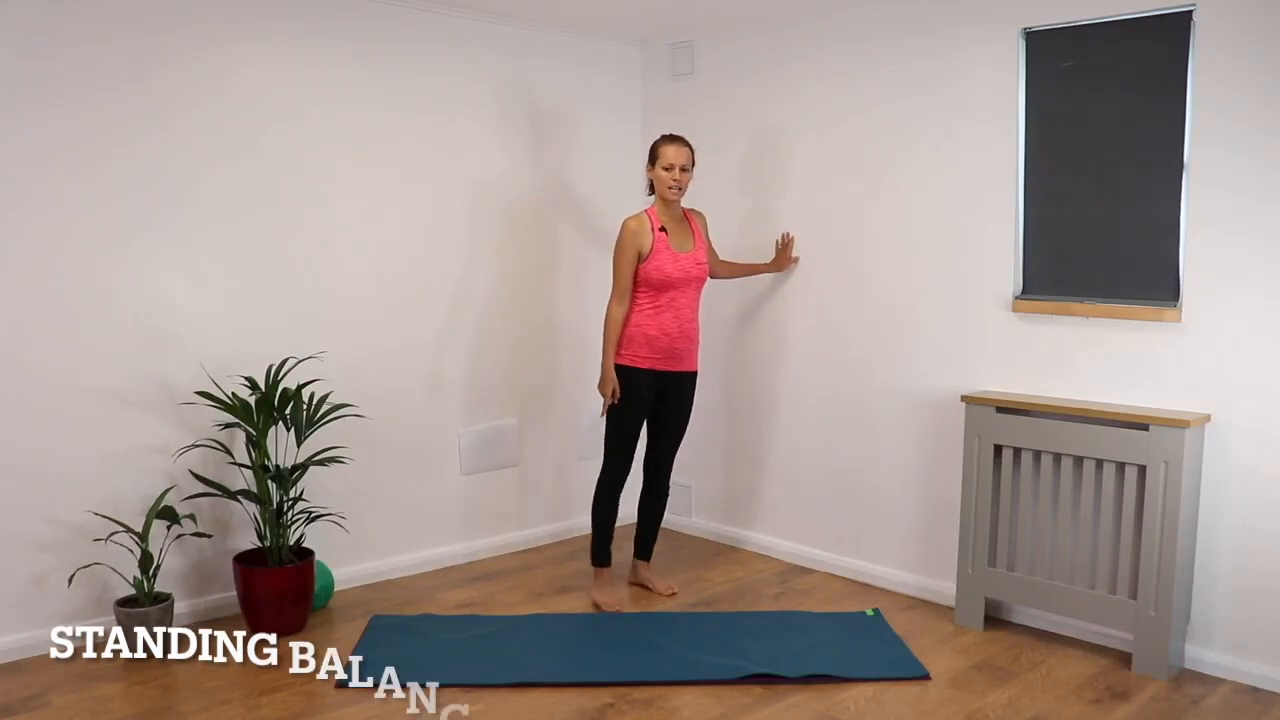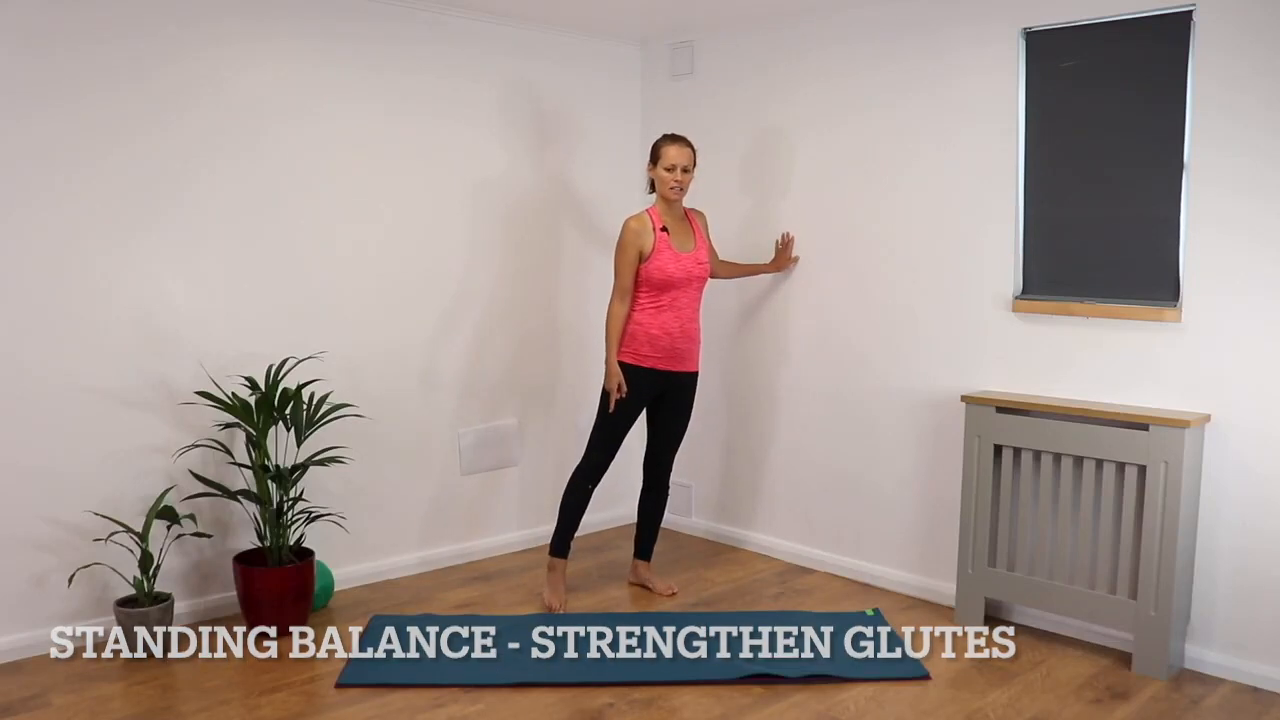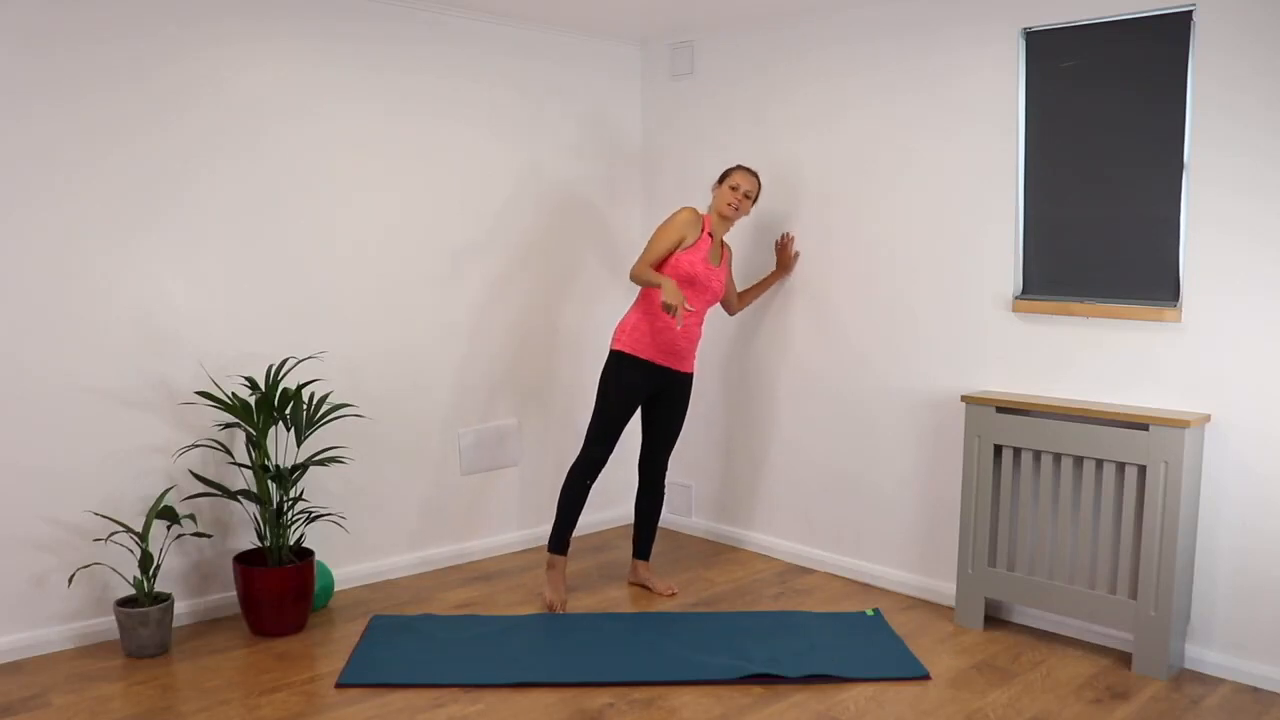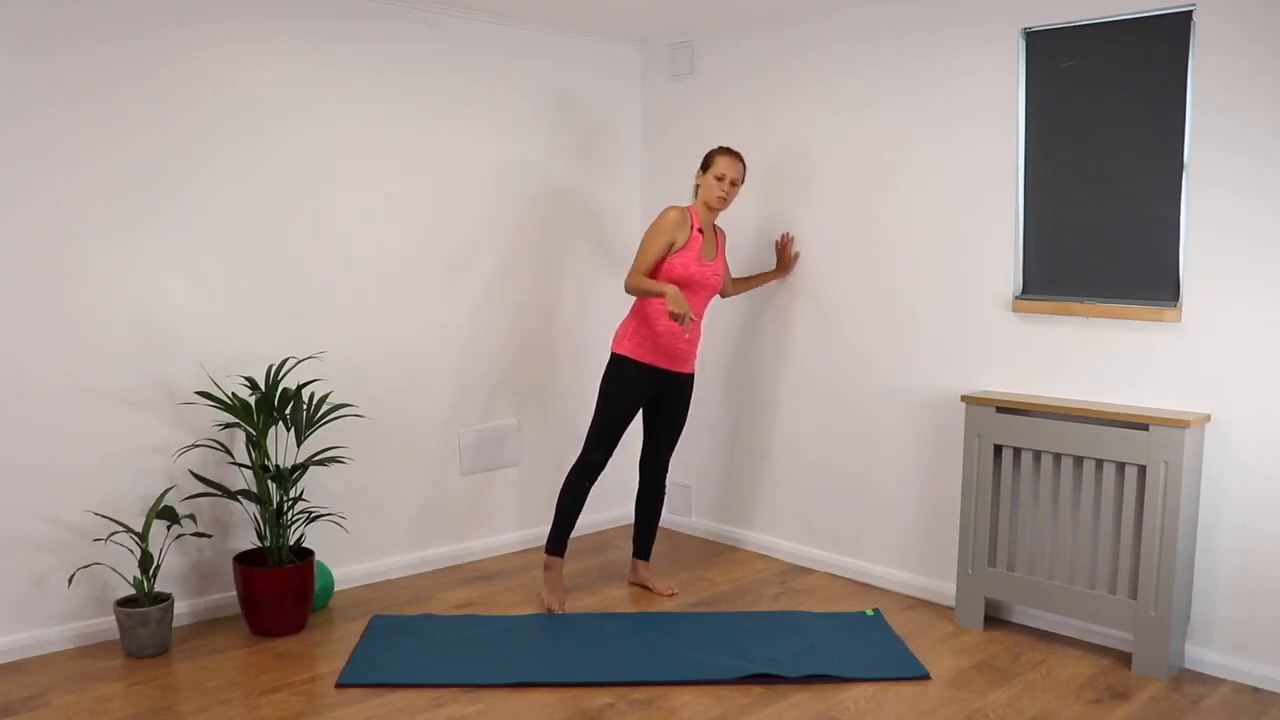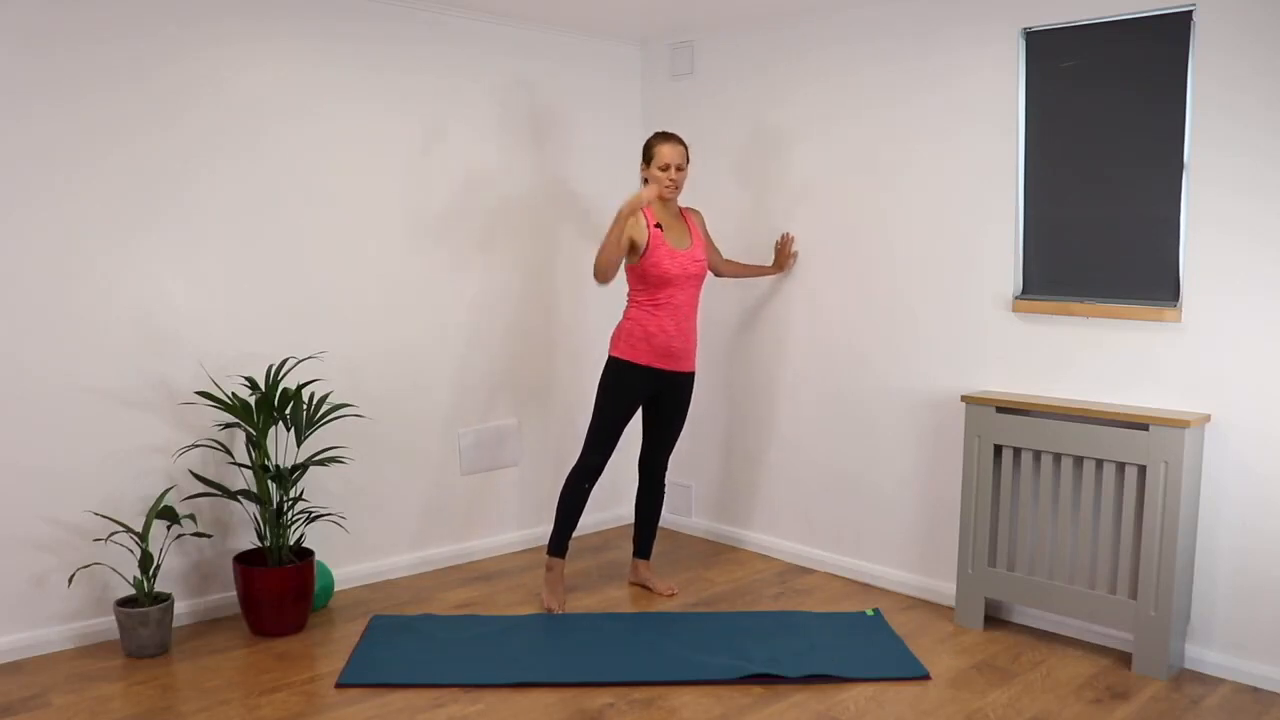
dt=1s
person 1, frame 1
left shoulder: (697, 221)
right shoulder: (636, 228)
left elbow: (713, 268)
right elbow: (619, 300)
left wrist: (771, 265)
right wrist: (608, 366)
left hip: (682, 367)
right hip: (638, 365)
left knee: (660, 470)
right knee: (617, 468)
left ankle: (642, 565)
right ankle: (602, 573)
person 1, frame 2
left shoulder: (698, 221)
right shoulder: (637, 228)
left elbow: (713, 267)
right elbow: (620, 300)
left wrist: (770, 266)
right wrist: (611, 364)
left hip: (683, 368)
right hip: (637, 364)
left knee: (659, 469)
right knee: (595, 462)
left ankle: (641, 565)
right ankle: (556, 566)
person 1, frame 3
left shoulder: (725, 252)
right shoulder: (686, 221)
left elbow: (732, 305)
right elbow: (638, 270)
left wrist: (776, 275)
right wrist: (665, 283)
left hip: (678, 370)
right hip: (635, 355)
left knee: (655, 468)
right knee: (594, 456)
left ankle: (640, 565)
right ankle: (555, 563)
person 1, frame 4
left shoulder: (719, 236)
right shoulder: (675, 219)
left elbow: (724, 288)
right elbow: (632, 280)
left wrist: (776, 273)
right wrist: (667, 289)
left hip: (679, 370)
right hip: (636, 359)
left knee: (655, 468)
right knee: (593, 458)
left ankle: (640, 565)
right ankle: (553, 564)
person 1, frame 5
left shoulder: (694, 220)
right shoulder: (633, 222)
left elbow: (718, 266)
right elbow: (601, 275)
left wrist: (772, 269)
right wrist: (627, 211)
left hip: (678, 367)
right hip: (632, 360)
left knee: (655, 466)
right knee: (593, 460)
left ankle: (641, 565)
right ankle: (554, 566)
